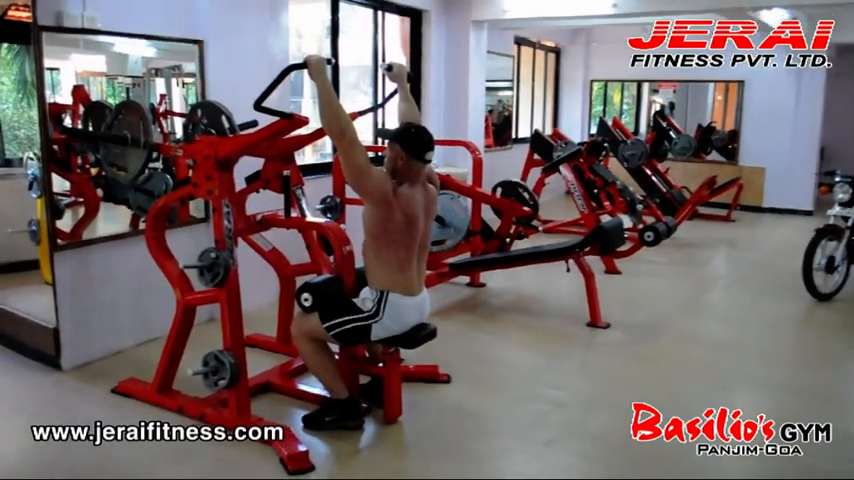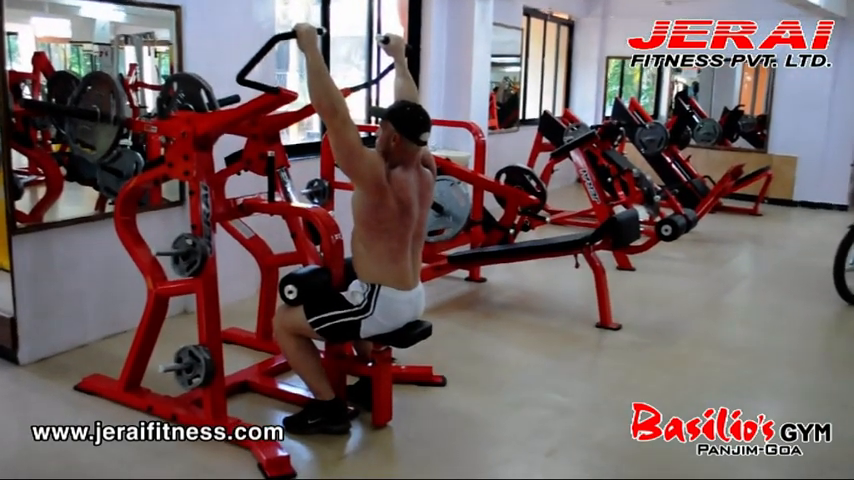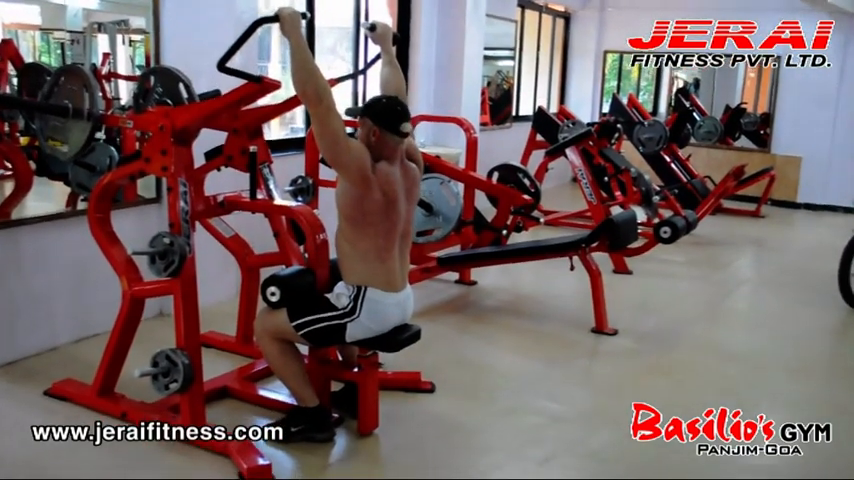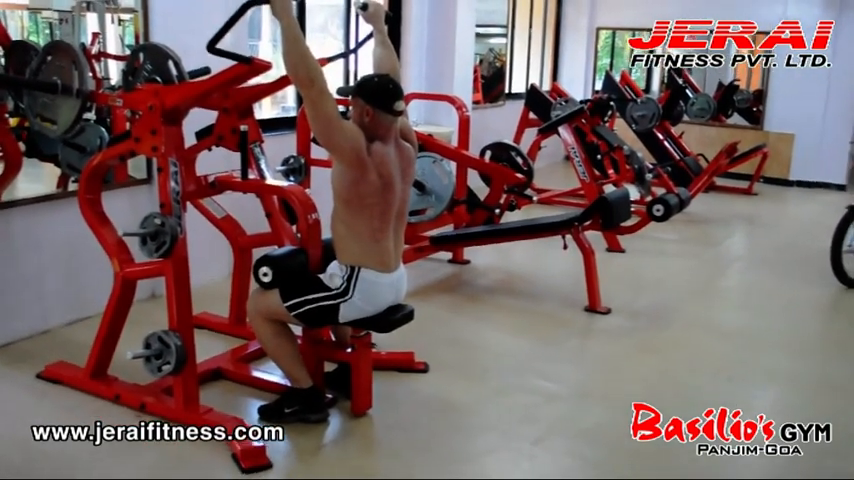
dt=1s
person 1, frame 1
left shoulder: (384, 193)
right shoulder: (429, 186)
left elbow: (344, 136)
right elbow: (414, 135)
left wrist: (320, 77)
right wrist: (402, 83)
left hip: (392, 309)
right hip: (419, 303)
left knee: (301, 328)
right knee: (354, 305)
left ankle: (344, 406)
right ankle: (385, 379)
person 1, frame 2
left shoulder: (377, 177)
right shoulder: (425, 171)
left elbow: (334, 115)
right elbow: (409, 113)
left wrist: (310, 48)
right wrist: (399, 58)
left hip: (384, 304)
right hip: (413, 299)
left knee: (284, 322)
right knee: (342, 299)
left ankle: (329, 408)
right ankle: (374, 379)
person 1, frame 3
left shoulder: (362, 171)
right shoulder: (411, 166)
left elbow: (318, 102)
right elbow: (395, 105)
left wrist: (293, 32)
right wrist: (385, 47)
left hip: (371, 308)
right hip: (401, 302)
left knee: (266, 326)
right knee: (330, 299)
left ankle: (313, 416)
right ankle: (360, 385)
person 1, frame 4
left shoulder: (357, 151)
right shoulder: (406, 145)
left elbow: (311, 86)
right elbow: (389, 86)
left hip: (365, 288)
right hip: (395, 282)
left knee: (258, 306)
right knee: (319, 279)
left ankle: (307, 396)
right ankle: (352, 369)
